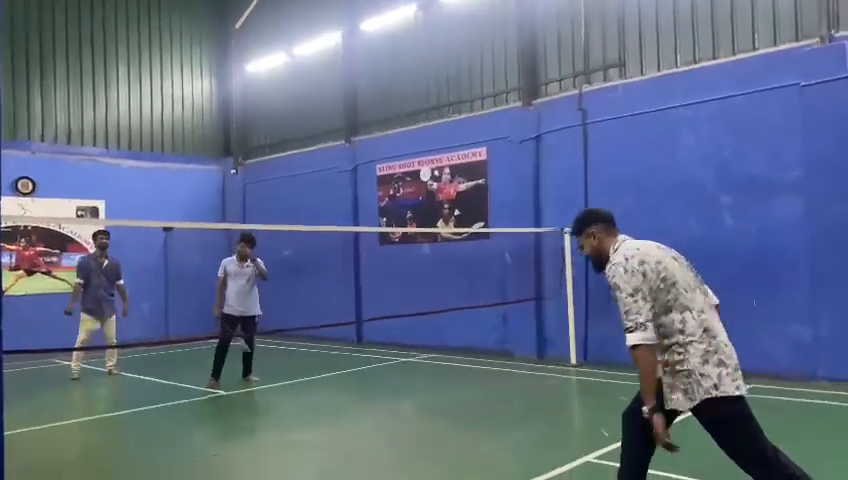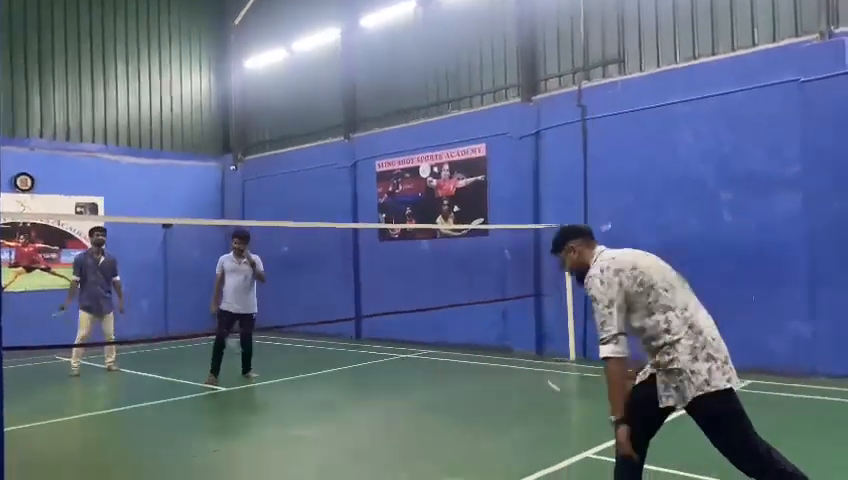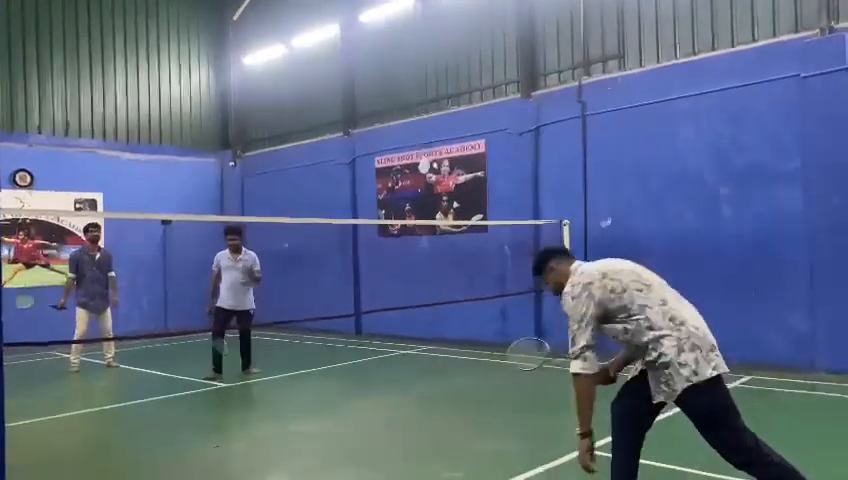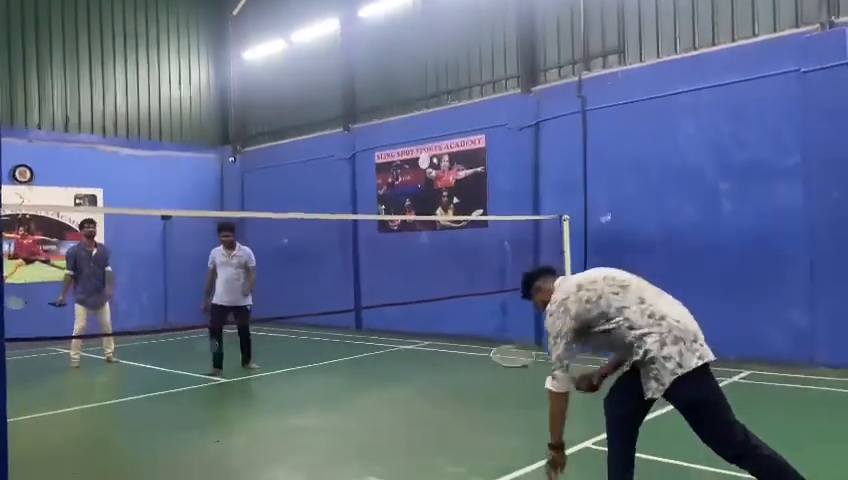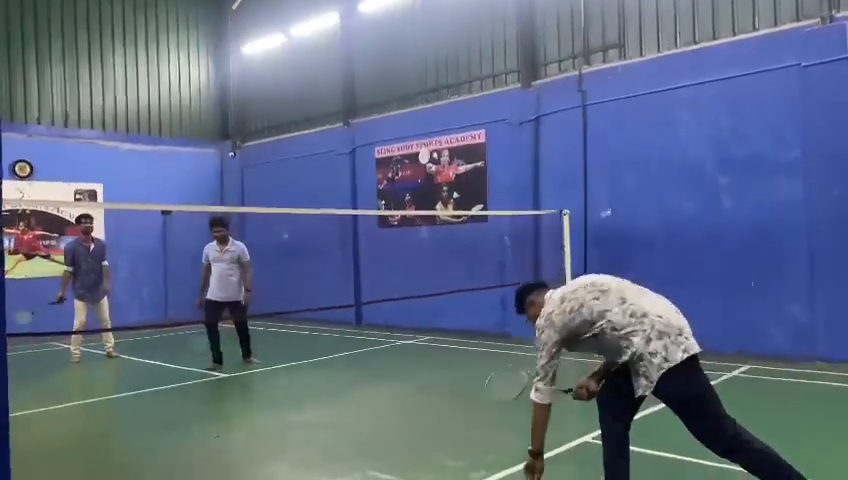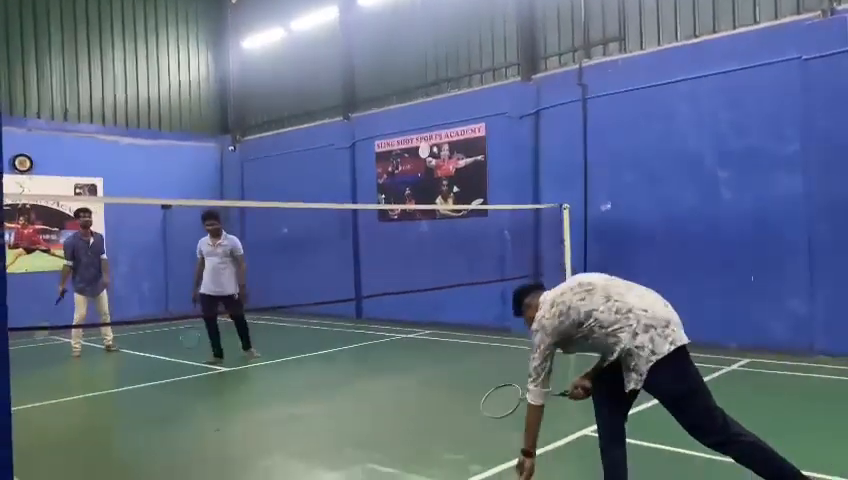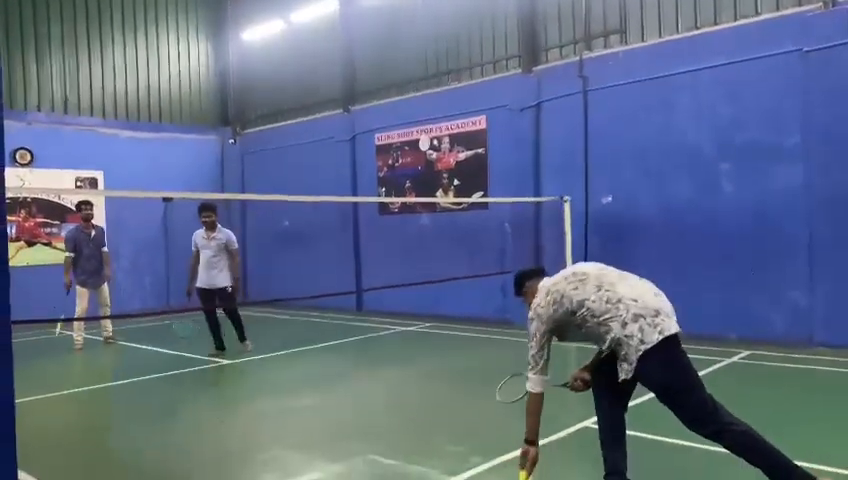
dt=0.1s
person 1, frame 1
left shoulder: (621, 264)
right shoulder: (648, 250)
left elbow: (640, 339)
right elbow: (710, 303)
left wrist: (653, 411)
left hip: (703, 372)
right knee: (635, 428)
person 1, frame 2
left shoulder: (599, 274)
right shoulder: (629, 259)
left elbow: (613, 351)
left wrist: (620, 421)
left hip: (693, 368)
right hip: (684, 360)
left knee: (753, 458)
right knee: (630, 425)
person 1, frame 3
left shoulder: (577, 289)
right shoulder: (603, 271)
left elbow: (583, 366)
left wrist: (585, 436)
right wrist: (616, 366)
left hip: (687, 359)
left knee: (741, 450)
right knee: (625, 414)
person 1, frame 4
left shoulder: (559, 304)
right shoulder: (589, 282)
left elbow: (559, 380)
left wrist: (556, 446)
right wrist: (601, 373)
left hip: (669, 352)
right hip: (676, 339)
left knee: (733, 442)
right knee: (619, 409)
person 1, frame 5
left shoulder: (550, 318)
right shoulder: (577, 292)
left elbow: (543, 390)
left wrist: (536, 453)
right wrist: (597, 378)
left hip: (661, 348)
right hip: (665, 334)
left knee: (724, 437)
right knee: (611, 405)
person 1, frame 6
left shoulder: (545, 319)
right shoulder: (570, 292)
left elbow: (536, 391)
left wrist: (528, 453)
right wrist: (591, 376)
left hip: (650, 342)
right hip: (656, 326)
left knee: (714, 429)
right knee: (606, 397)
person 1, frame 7
left shoulder: (541, 304)
right shoulder: (577, 274)
left elbow: (536, 378)
left wrist: (531, 442)
right wrist: (590, 368)
left hip: (644, 332)
right hip: (653, 313)
left knee: (705, 417)
right knee: (606, 390)
person 2, frame 1
left shoulder: (257, 263)
right shoulder: (226, 263)
left elbow: (265, 277)
right elbow: (220, 286)
left wrist: (253, 260)
right wrist: (218, 307)
left hip: (250, 311)
right hip: (230, 311)
left knee: (249, 343)
right knee: (223, 342)
left ankle: (247, 373)
right ankle: (214, 378)
person 2, frame 2
left shoulder: (255, 260)
right shoulder: (224, 259)
left elbow: (263, 279)
right elbow: (218, 283)
left wrist: (252, 264)
right wrist: (214, 303)
left hip: (248, 308)
right hip: (227, 307)
left knee: (246, 339)
right knee: (220, 338)
left ankle: (247, 370)
right ankle: (213, 374)
person 2, frame 3
left shoulder: (251, 256)
right shoulder: (219, 256)
left elbow: (258, 278)
right elbow: (215, 279)
left wrist: (253, 278)
right wrist: (211, 301)
left hip: (245, 305)
right hip: (223, 304)
left knee: (245, 335)
right knee: (217, 335)
left ankle: (247, 366)
right ankle: (217, 371)
person 2, frame 4
left shoulder: (246, 252)
right shoulder: (215, 253)
left elbow: (252, 274)
right elbow: (211, 276)
left wrist: (249, 288)
right wrist: (206, 298)
left hip: (241, 301)
right hip: (219, 300)
left knee: (244, 331)
right knee: (214, 331)
left ankle: (247, 360)
right ankle: (217, 367)
person 2, frame 5
left shoulder: (239, 247)
right shoulder: (208, 249)
left elbow: (247, 270)
right elbow: (205, 272)
left wrist: (247, 291)
right wrist: (201, 294)
left hip: (235, 296)
right hip: (213, 296)
left knee: (241, 325)
right knee: (211, 326)
left ankle: (247, 356)
right ankle: (217, 361)
person 2, frame 6
left shoulder: (232, 241)
right shoulder: (202, 243)
left elbow: (241, 264)
right elbow: (200, 266)
left wrist: (242, 286)
right wrist: (196, 288)
left hip: (229, 289)
right hip: (208, 290)
left knee: (238, 318)
right knee: (209, 321)
left ankle: (247, 347)
right ankle: (217, 355)
person 2, frame 7
left shoulder: (227, 235)
right shoulder: (196, 236)
left elbow: (235, 258)
right elbow: (195, 260)
left wrist: (236, 280)
right wrist: (191, 282)
left hip: (223, 282)
right hip: (203, 284)
left knee: (231, 311)
right knee: (210, 315)
left ankle: (243, 339)
right ankle: (219, 347)
person 3, frame 1
left shoulder: (114, 263)
right shoulder: (84, 261)
left elbow: (120, 285)
right elbow: (79, 284)
left wrist: (125, 303)
right wrist: (72, 303)
left hip: (108, 308)
right hip: (89, 308)
left knee: (111, 339)
right knee: (83, 339)
left ankle: (111, 367)
right ankle: (75, 369)
person 3, frame 2
left shoulder: (111, 259)
right shoulder: (81, 258)
left elbow: (116, 281)
right elbow: (75, 281)
left wrist: (121, 299)
right wrist: (68, 300)
left hip: (106, 304)
right hip: (87, 305)
left knee: (109, 335)
right knee: (82, 336)
left ankle: (110, 363)
right ankle: (75, 366)
person 3, frame 3
left shoulder: (107, 255)
right shoulder: (76, 255)
left elbow: (111, 276)
right elbow: (71, 278)
left wrist: (114, 294)
right wrist: (64, 298)
left hip: (103, 301)
right hip: (84, 301)
left knee: (108, 331)
right knee: (80, 332)
left ankle: (109, 359)
right ankle: (75, 362)
person 3, frame 4
left shoulder: (103, 250)
right shoulder: (73, 251)
left elbow: (108, 271)
right elbow: (69, 275)
left wrist: (110, 288)
right wrist: (62, 295)
left hip: (101, 296)
right hip: (82, 297)
left knee: (107, 326)
right knee: (79, 328)
left ankle: (109, 354)
right ankle: (75, 358)
person 3, frame 5
left shoulder: (100, 245)
right shoulder: (71, 247)
left elbow: (105, 265)
right elbow: (68, 271)
left wrist: (107, 282)
right wrist: (62, 291)
left hip: (99, 290)
right hip: (81, 292)
left knee: (106, 320)
right knee: (79, 323)
left ankle: (109, 349)
right ankle: (75, 353)
person 3, frame 6
left shoulder: (99, 238)
right shoulder: (71, 241)
left elbow: (103, 259)
right elbow: (68, 265)
left wrist: (106, 275)
right wrist: (62, 284)
left hip: (98, 284)
right hip: (81, 286)
left knee: (105, 313)
right knee: (80, 317)
left ankle: (108, 342)
right ankle: (76, 347)
person 3, frame 7
left shoulder: (100, 231)
right shoulder: (72, 234)
left elbow: (104, 252)
right elbow: (69, 256)
left wrist: (107, 269)
right wrist: (67, 276)
left hip: (99, 277)
right hip: (82, 279)
left knee: (105, 305)
right knee: (81, 310)
left ankle: (107, 333)
right ankle: (78, 340)
